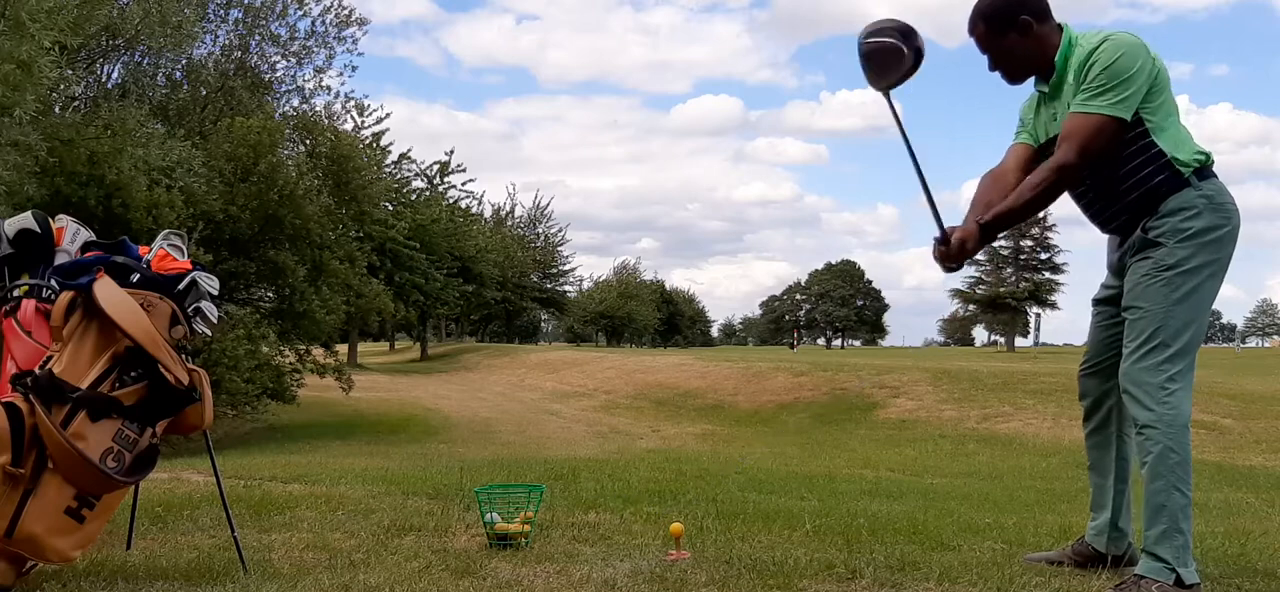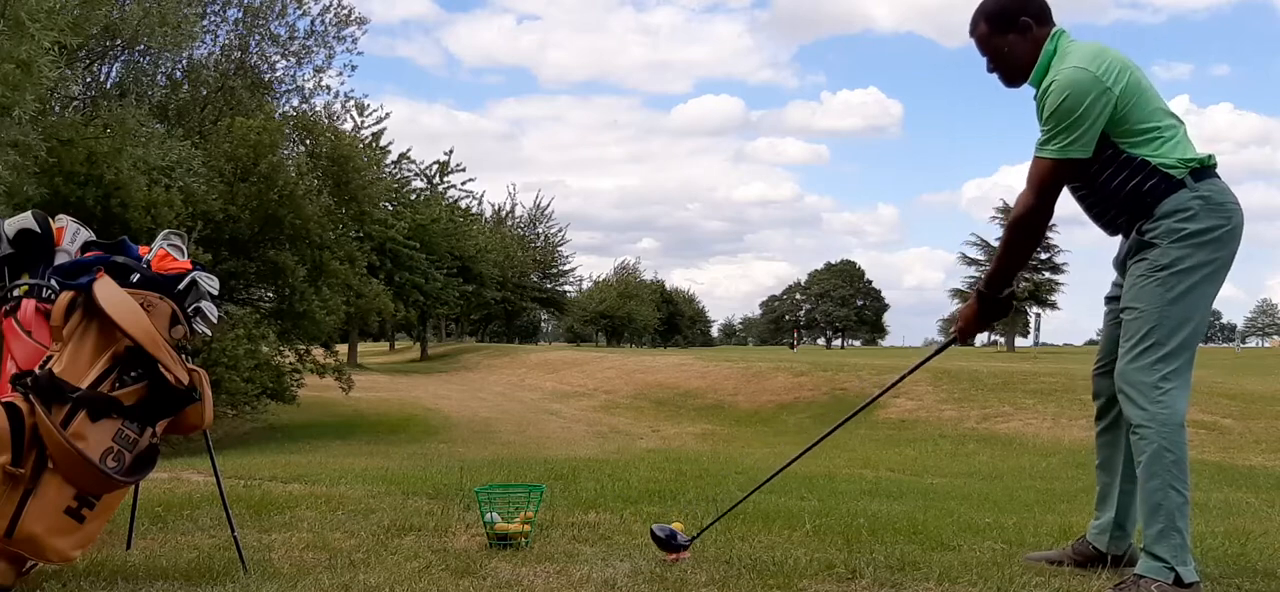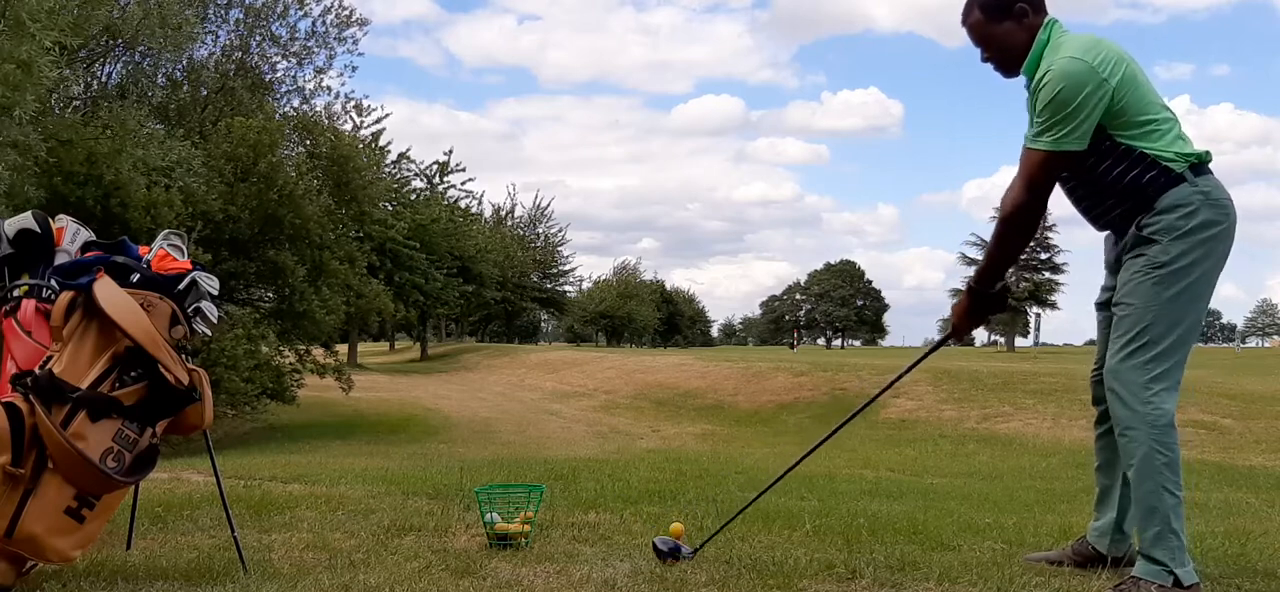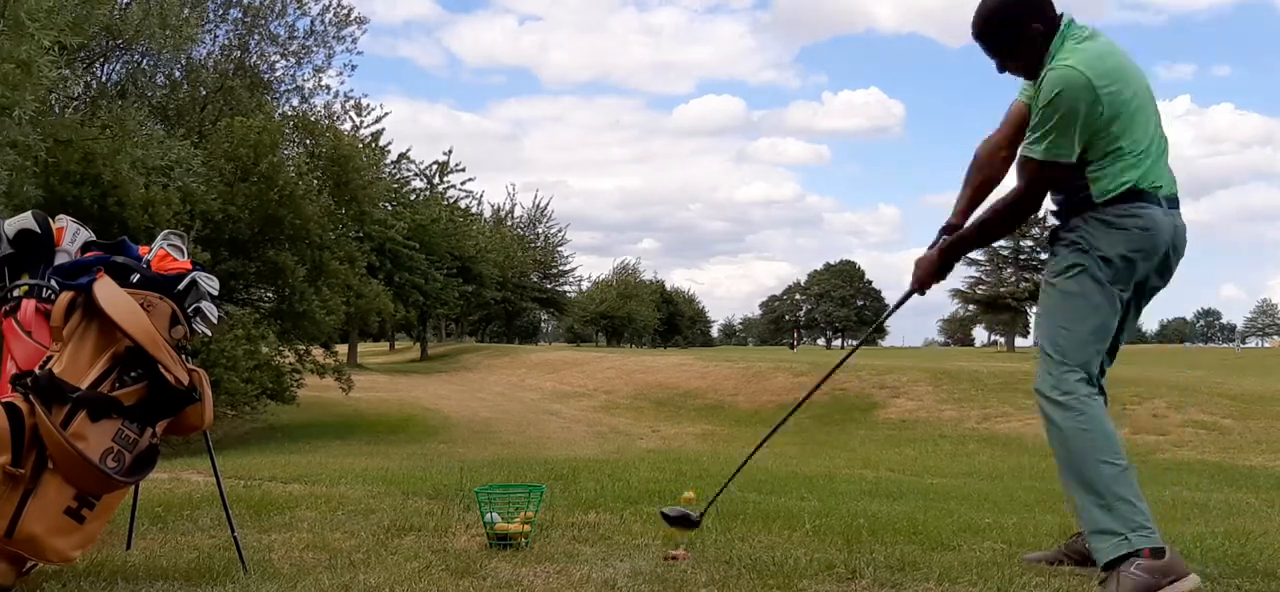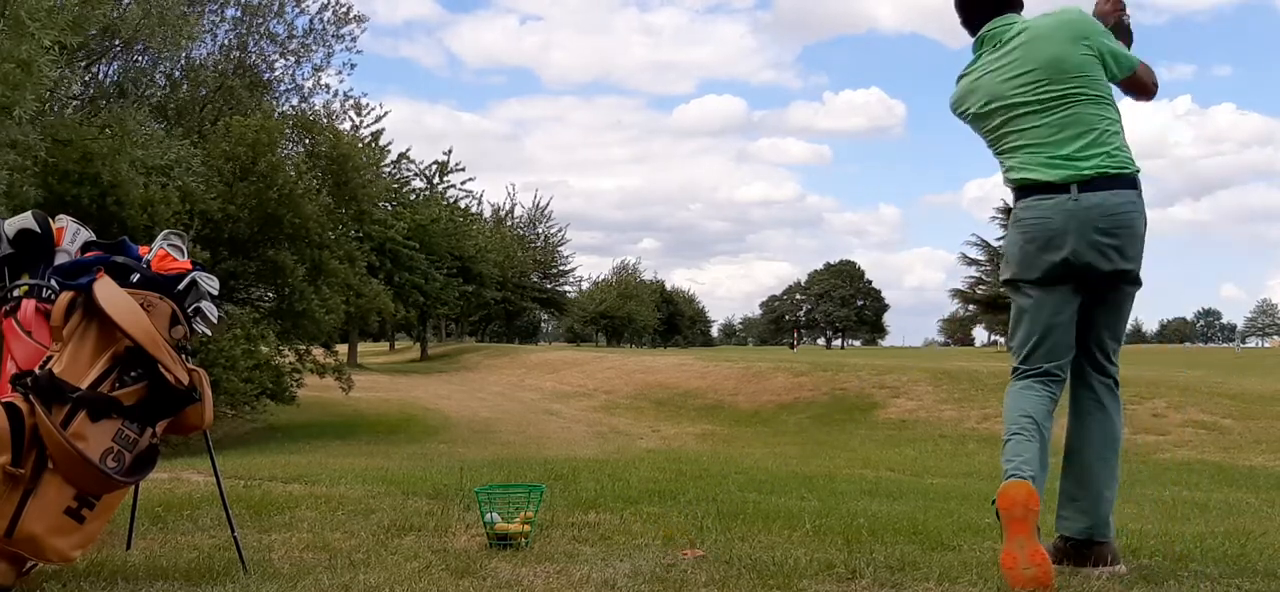
dt=1s
person 1, frame 1
left shoulder: (1113, 52)
right shoulder: (1040, 100)
left elbow: (1071, 163)
right elbow: (1006, 175)
left wrist: (986, 229)
right wrist: (966, 228)
left hip: (1185, 219)
right hip: (1134, 235)
left knee: (1150, 382)
right knee: (1101, 380)
right ankle: (1107, 540)
person 1, frame 2
left shoulder: (1076, 78)
right shoulder: (1064, 77)
left elbow: (1035, 209)
right elbow: (1035, 200)
left wrist: (985, 296)
right wrist: (1001, 285)
left hip: (1187, 221)
right hip: (1153, 230)
left knee: (1146, 383)
right knee: (1113, 381)
right ankle: (1109, 539)
person 1, frame 3
left shoulder: (1071, 68)
right shoulder: (1041, 79)
left elbow: (1029, 202)
right elbow: (1024, 190)
left wrist: (978, 288)
right wrist: (992, 281)
left hip: (1180, 218)
right hip: (1136, 228)
left knee: (1135, 382)
right knee: (1111, 382)
right ankle: (1110, 538)
person 1, frame 4
left shoulder: (1067, 78)
left elbow: (1025, 200)
right elbow: (1005, 137)
left wrist: (950, 250)
right wrist: (954, 224)
left hip: (1107, 232)
right hip: (1154, 228)
left knee: (1064, 385)
right knee: (1080, 380)
right ankle: (1104, 535)
person 1, frame 5
left shoulder: (966, 94)
right elbow: (1145, 86)
left hip: (1043, 217)
right hip: (1117, 208)
left knee: (1035, 372)
right knee: (1098, 374)
left ankle: (1018, 486)
right ankle: (1088, 536)
